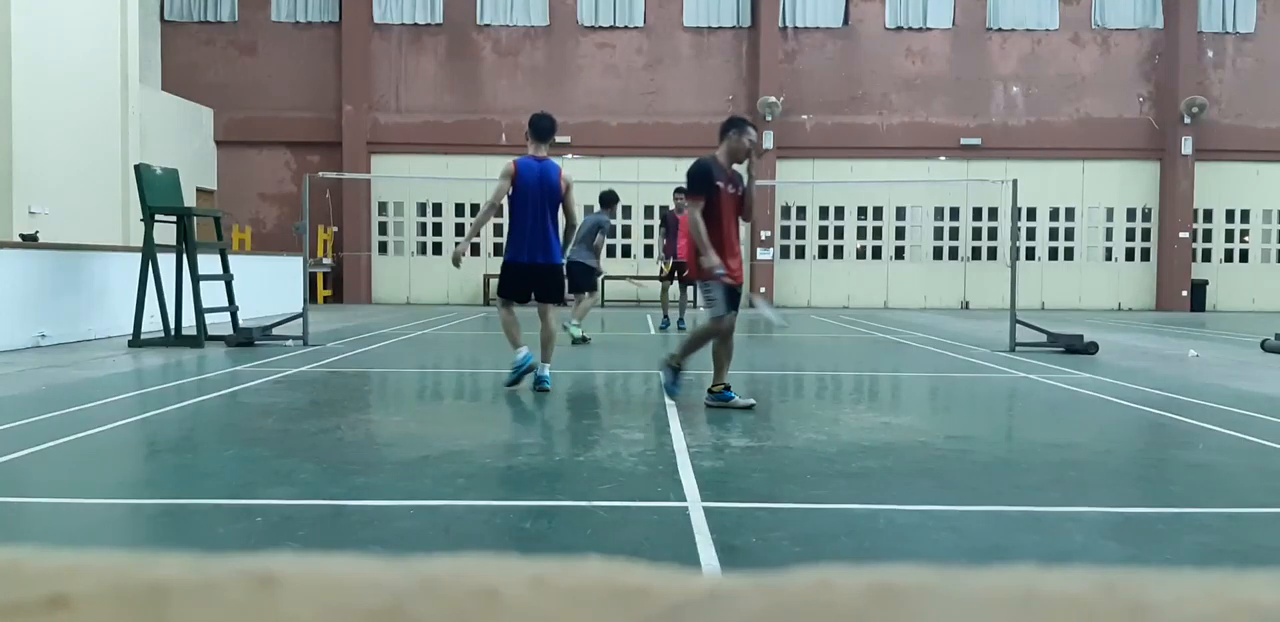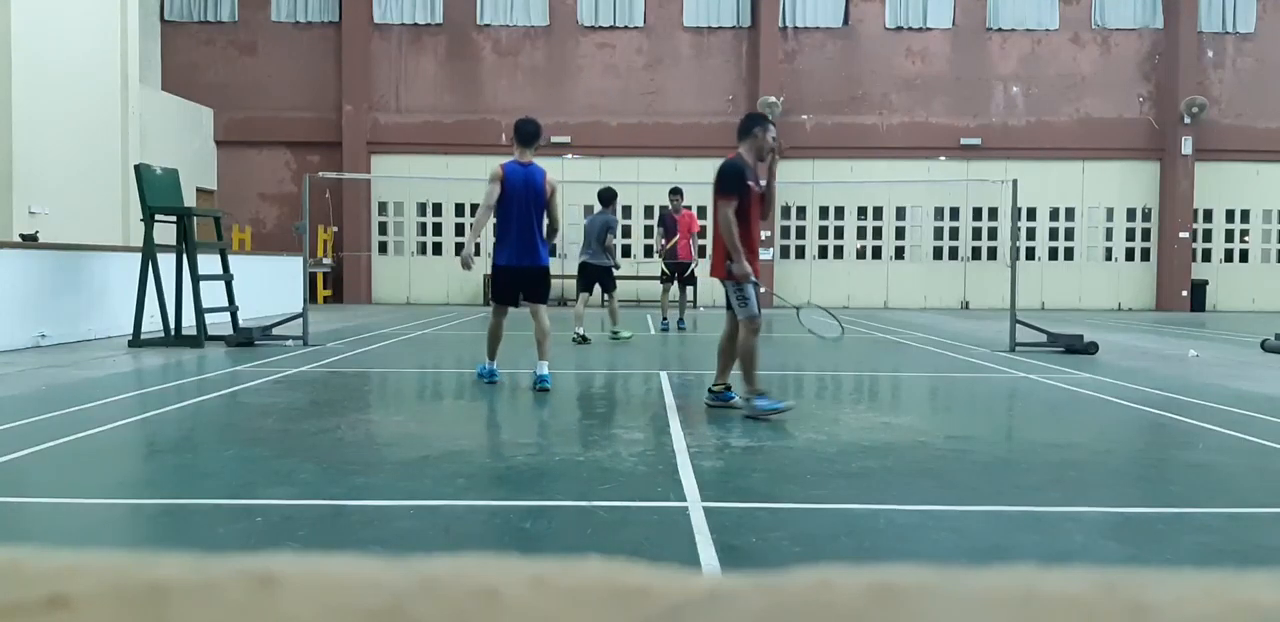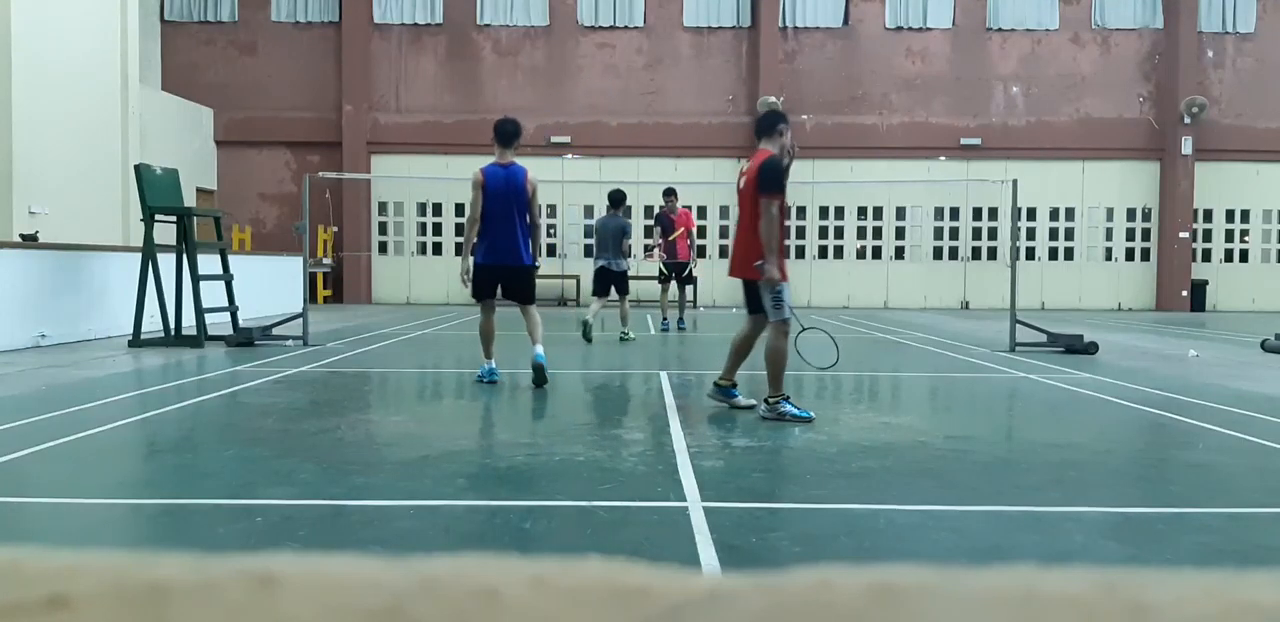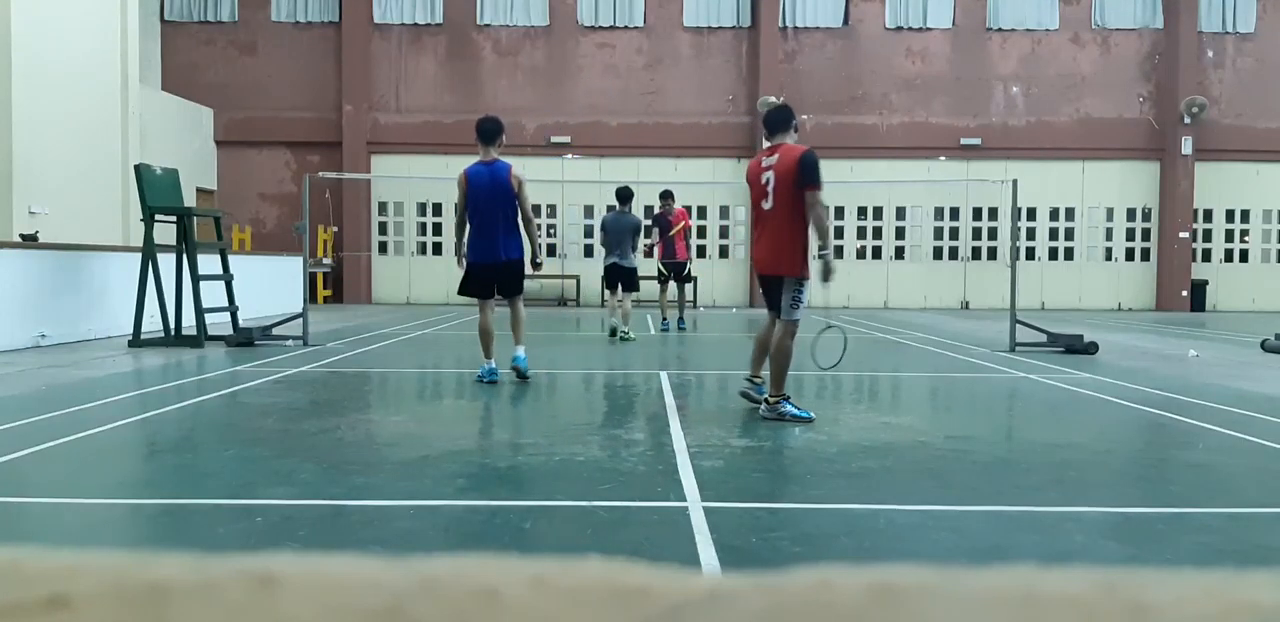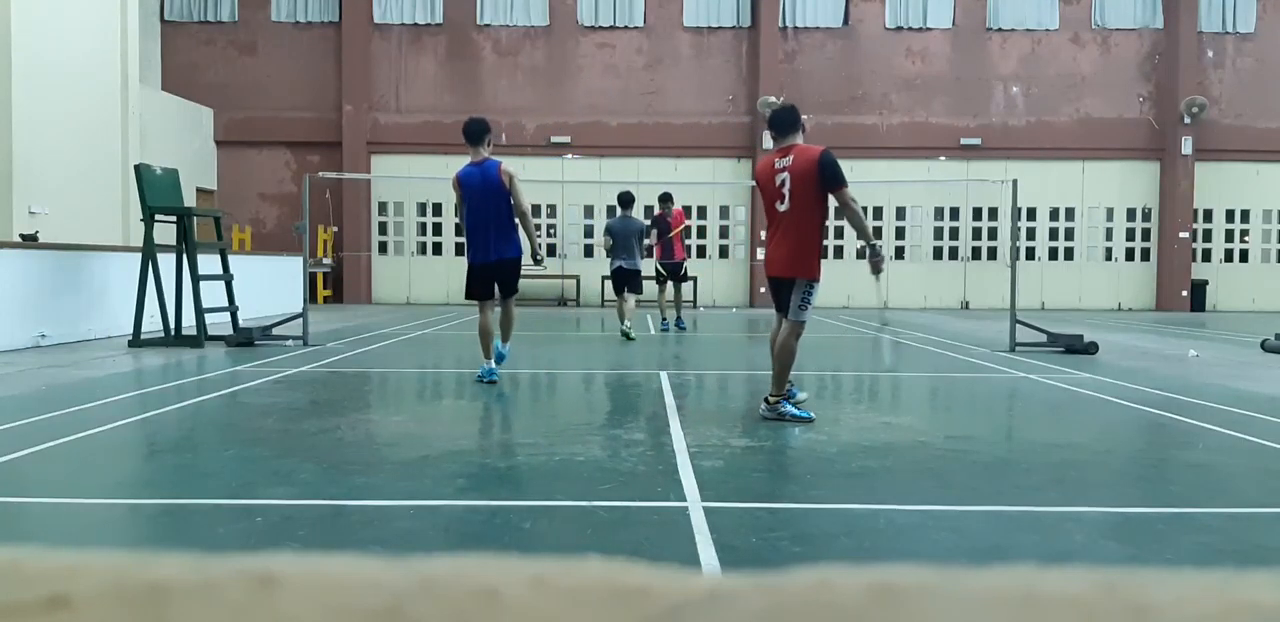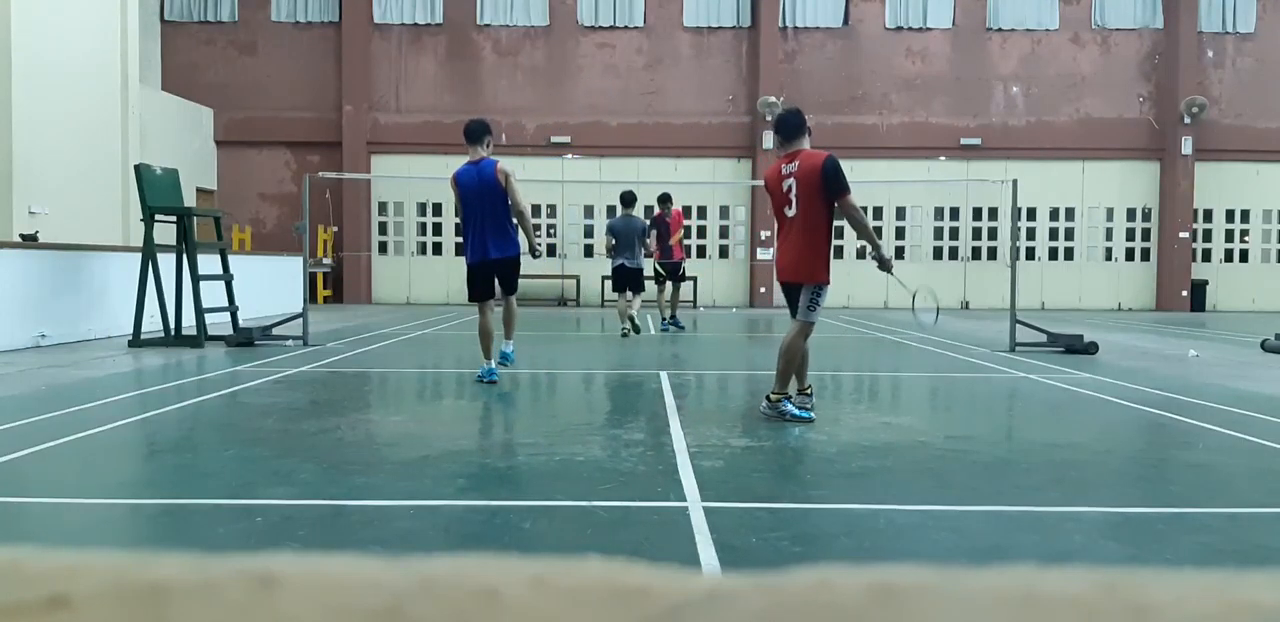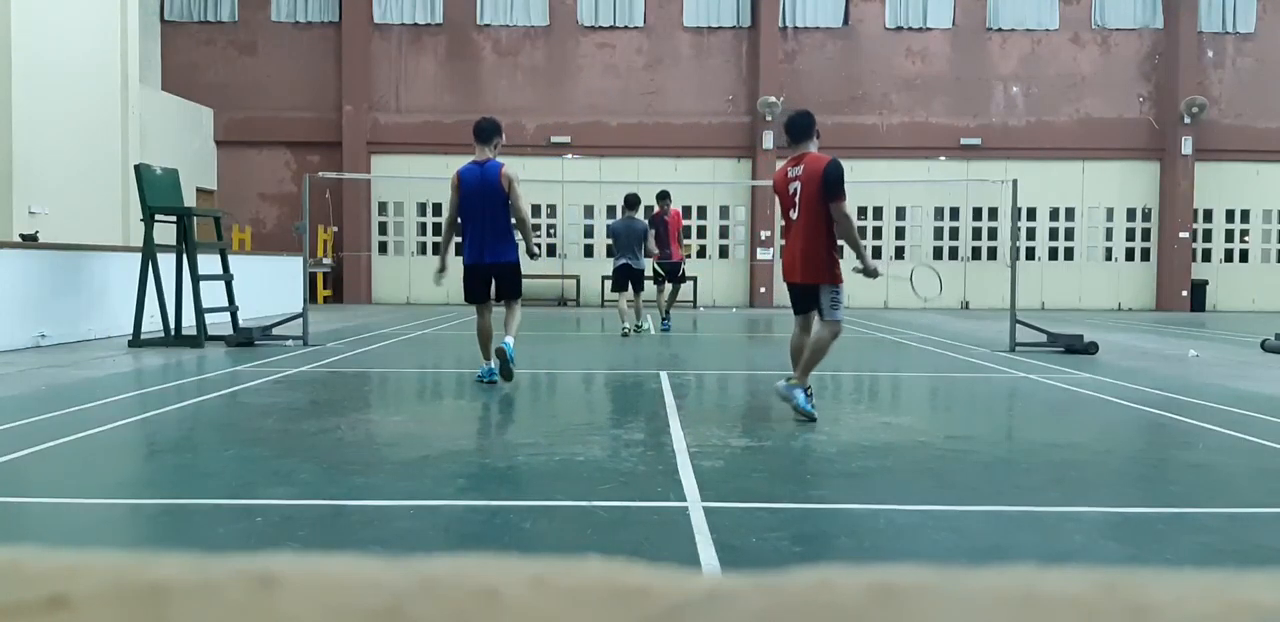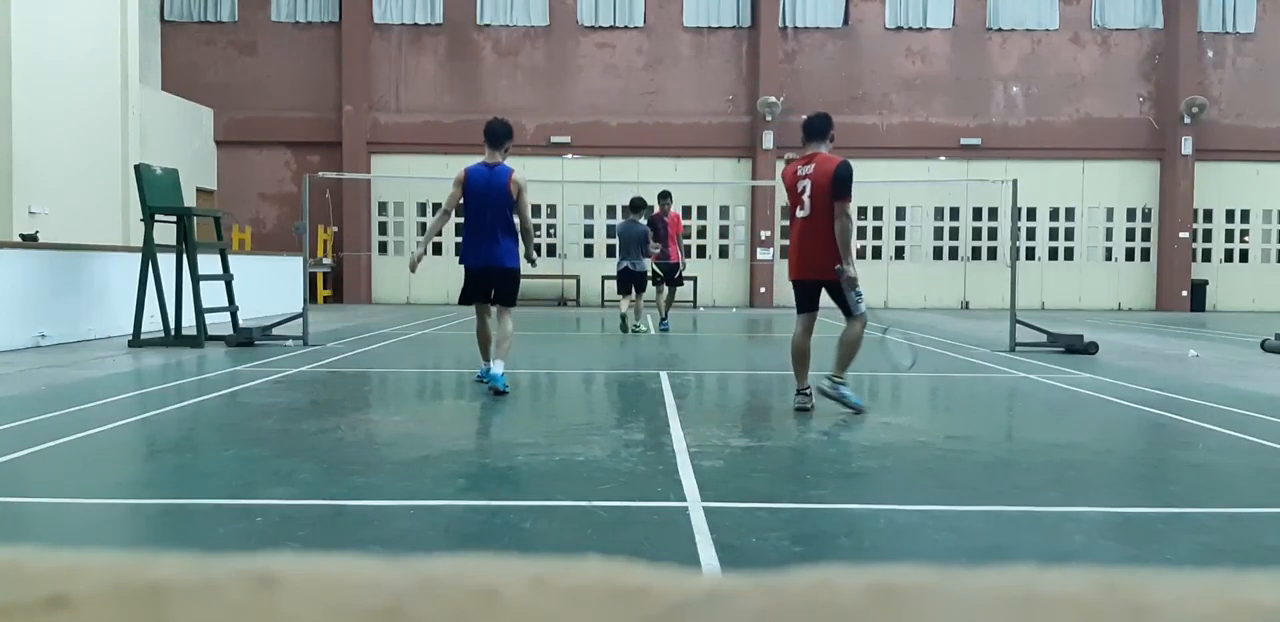
dt=0.2s
person 1, frame 1
left shoulder: (735, 177)
right shoulder: (703, 168)
left elbow: (747, 215)
right elbow: (693, 213)
left wrist: (751, 175)
right wrist: (708, 254)
left hip: (732, 264)
right hip: (710, 263)
left knee: (728, 325)
right knee: (719, 323)
left ankle: (720, 389)
right ankle: (674, 363)
person 1, frame 2
left shoulder: (747, 169)
right shoulder: (735, 166)
left elbow: (763, 213)
right elbow: (726, 215)
left wrist: (771, 173)
right wrist: (738, 259)
left hip: (741, 262)
right hip: (736, 262)
left knee: (736, 324)
right knee: (751, 324)
left ankle: (719, 389)
right ankle: (754, 396)
person 1, frame 3
left shoulder: (753, 164)
right shoulder: (773, 163)
right elbow: (769, 214)
right wrist: (771, 262)
left hip: (747, 260)
right hip: (762, 262)
left knee: (755, 323)
right knee: (779, 326)
left ankle: (724, 383)
right ankle: (775, 401)
person 1, frame 4
left shoulder: (755, 163)
right shoulder: (803, 156)
right elbow: (814, 207)
right wrist: (825, 251)
left hip: (762, 257)
right hip: (789, 258)
left knee: (774, 320)
right knee: (787, 326)
left ankle: (754, 379)
right ankle: (775, 400)
person 1, frame 5
left shoulder: (762, 166)
right shoulder: (820, 157)
right elbow: (848, 204)
right wrist: (872, 245)
left hip: (774, 259)
right hip: (802, 260)
left knee: (783, 323)
right knee: (793, 326)
left ankle: (783, 388)
right ankle: (774, 400)
person 1, frame 6
left shoulder: (772, 173)
right shoulder: (824, 163)
right elbow: (849, 210)
right wrist: (877, 248)
left hip: (786, 262)
right hip: (813, 263)
left knee: (800, 325)
right knee: (800, 327)
left ankle: (802, 392)
right ankle: (776, 397)
person 1, frame 7
left shoulder: (780, 174)
right shoulder: (828, 166)
right elbow: (840, 217)
right wrist: (863, 258)
left hip: (793, 264)
right hip: (821, 263)
left knee: (803, 325)
right knee: (830, 326)
left ankle: (801, 390)
right ankle: (794, 382)
person 1, frame 8
left shoulder: (793, 169)
right shoulder: (839, 166)
right elbow: (842, 217)
left wrist: (793, 160)
right wrist: (847, 263)
left hip: (798, 262)
right hip: (830, 265)
left knee: (804, 324)
right knee: (857, 319)
left ankle: (802, 392)
right ankle: (835, 379)
person 2, frame 1
left shoulder: (513, 168)
right shoulder: (562, 176)
left elbow: (493, 205)
right elbow: (572, 222)
left wrist: (466, 241)
right wrist: (560, 250)
left hip: (518, 255)
right hip: (550, 257)
left knee: (506, 307)
right knee: (547, 312)
left ankle: (522, 354)
right ankle: (544, 372)
person 2, frame 2
left shoulder: (500, 173)
right shoulder: (547, 180)
left elbow: (487, 208)
right elbow: (554, 224)
left wrist: (468, 245)
left hip: (506, 258)
right hip: (536, 259)
left knee: (499, 312)
right knee: (539, 313)
left ankle: (489, 366)
right ankle: (543, 370)
person 2, frame 3
left shoulder: (481, 177)
right shoulder: (528, 178)
left elbow: (474, 219)
right elbow: (535, 223)
left wrist: (465, 260)
right wrist: (535, 256)
left hip: (487, 258)
right hip: (520, 258)
left knee: (487, 310)
right knee: (529, 308)
left ankle: (489, 367)
right ankle: (538, 353)
person 2, frame 4
left shoulder: (466, 176)
right shoulder: (513, 174)
left elbow: (461, 219)
right elbow: (527, 216)
left wrist: (459, 250)
right wrist: (535, 251)
left hip: (480, 254)
right hip: (511, 253)
left knee: (486, 309)
right knee: (516, 303)
left ankle: (489, 367)
right ankle: (519, 355)
person 2, frame 5
left shoulder: (459, 178)
right shoulder: (504, 171)
right elbow: (522, 211)
right wrist: (534, 246)
left hip: (478, 254)
right hip: (508, 251)
left knee: (485, 309)
right knee: (507, 301)
left ankle: (489, 367)
right ankle: (503, 348)
person 2, frame 6
left shoulder: (457, 177)
right shoulder: (501, 170)
right elbow: (519, 210)
right wrist: (532, 243)
left hip: (476, 254)
right hip: (506, 250)
left knee: (484, 309)
right knee: (509, 297)
left ankle: (489, 367)
right ankle: (507, 347)
person 2, frame 7
left shoulder: (460, 177)
right shoulder: (507, 173)
left elbow: (452, 221)
right elbow: (521, 216)
left wrist: (443, 258)
right wrist: (531, 245)
left hip: (474, 257)
right hip: (505, 254)
left knee: (483, 312)
right knee: (512, 304)
left ankle: (489, 367)
right ankle: (507, 343)
person 2, frame 8
left shoulder: (466, 175)
right shoulder: (515, 179)
left elbow: (445, 213)
right elbow: (525, 224)
left wrist: (422, 246)
right wrist: (530, 252)
left hip: (475, 259)
right hip: (506, 260)
left knee: (482, 313)
right knee: (504, 315)
left ankle: (487, 366)
right ankle: (497, 370)
